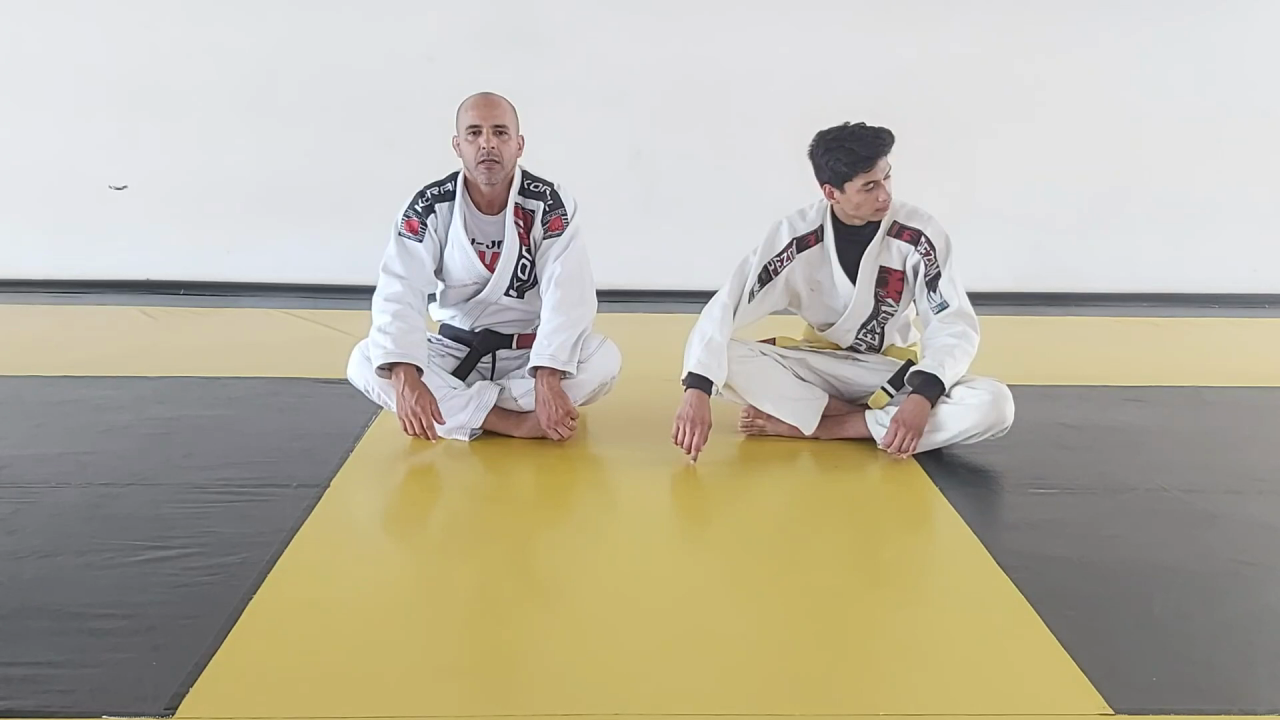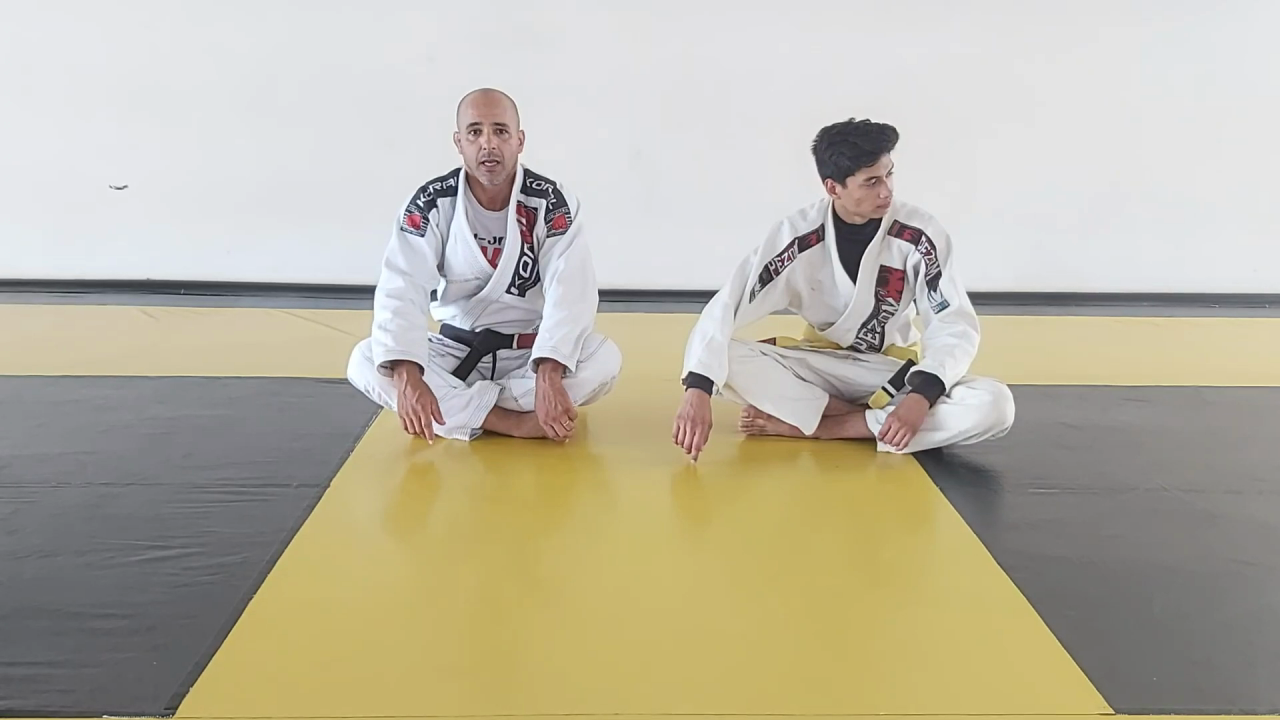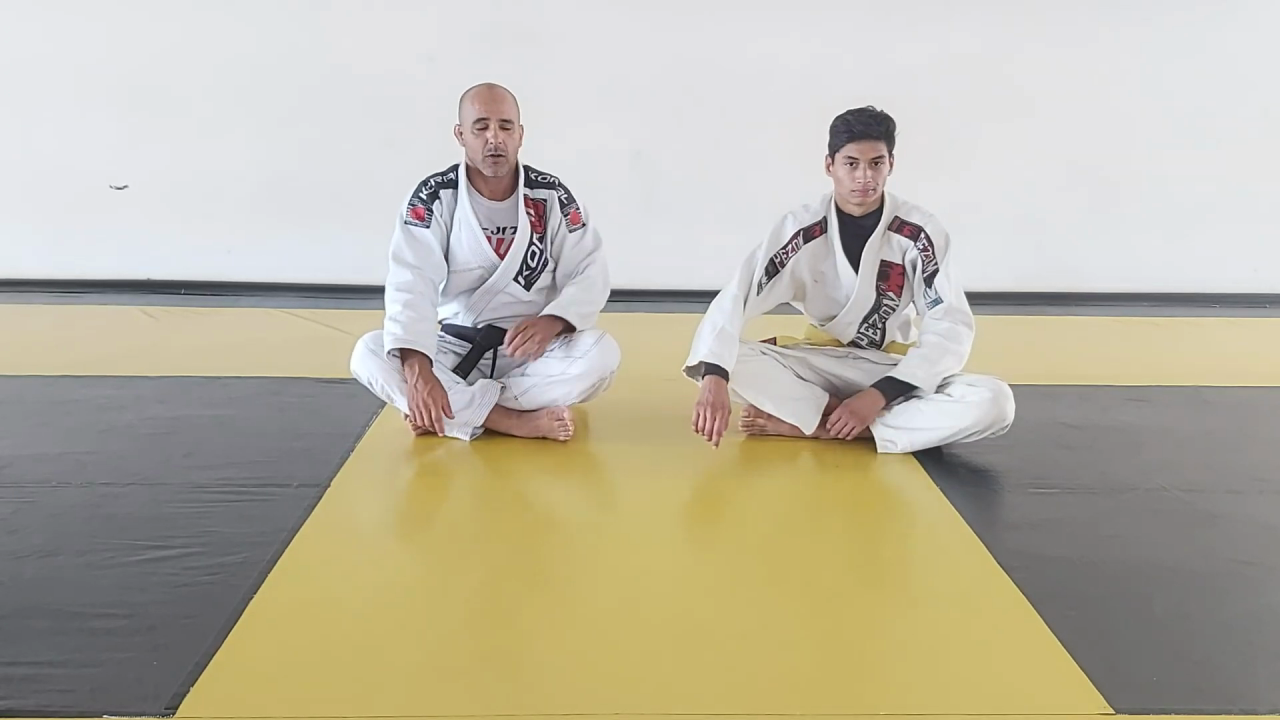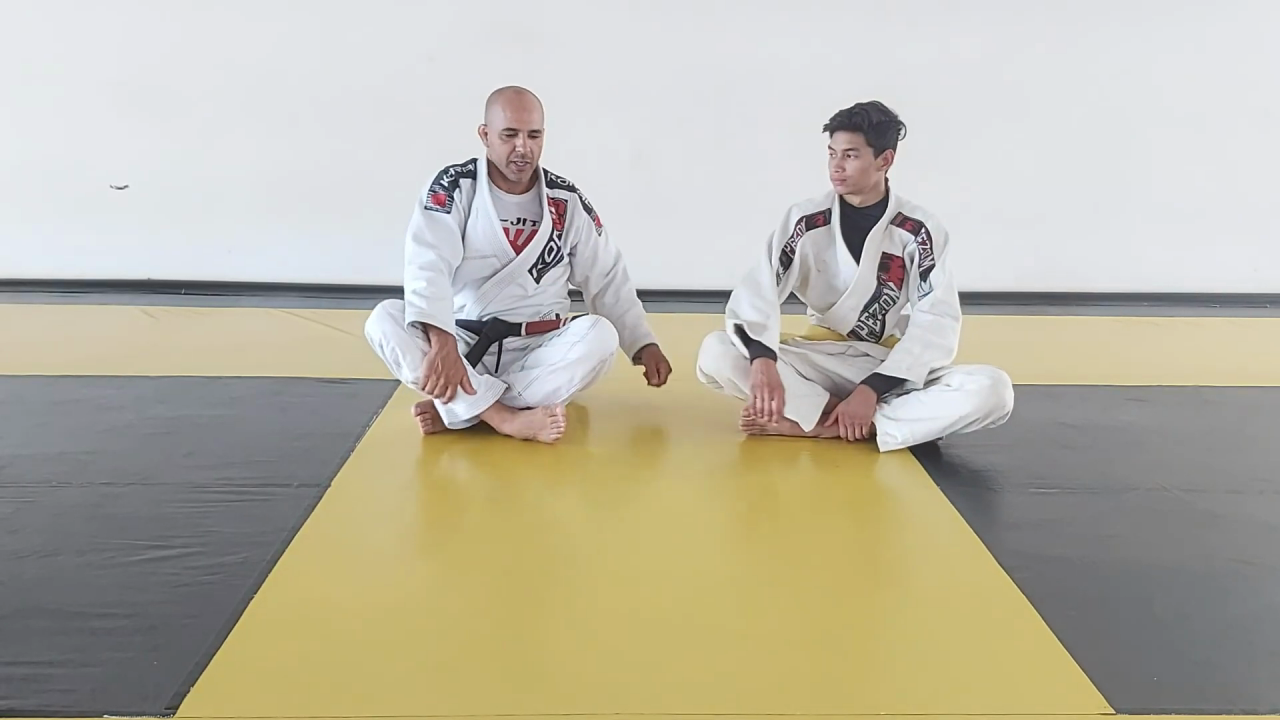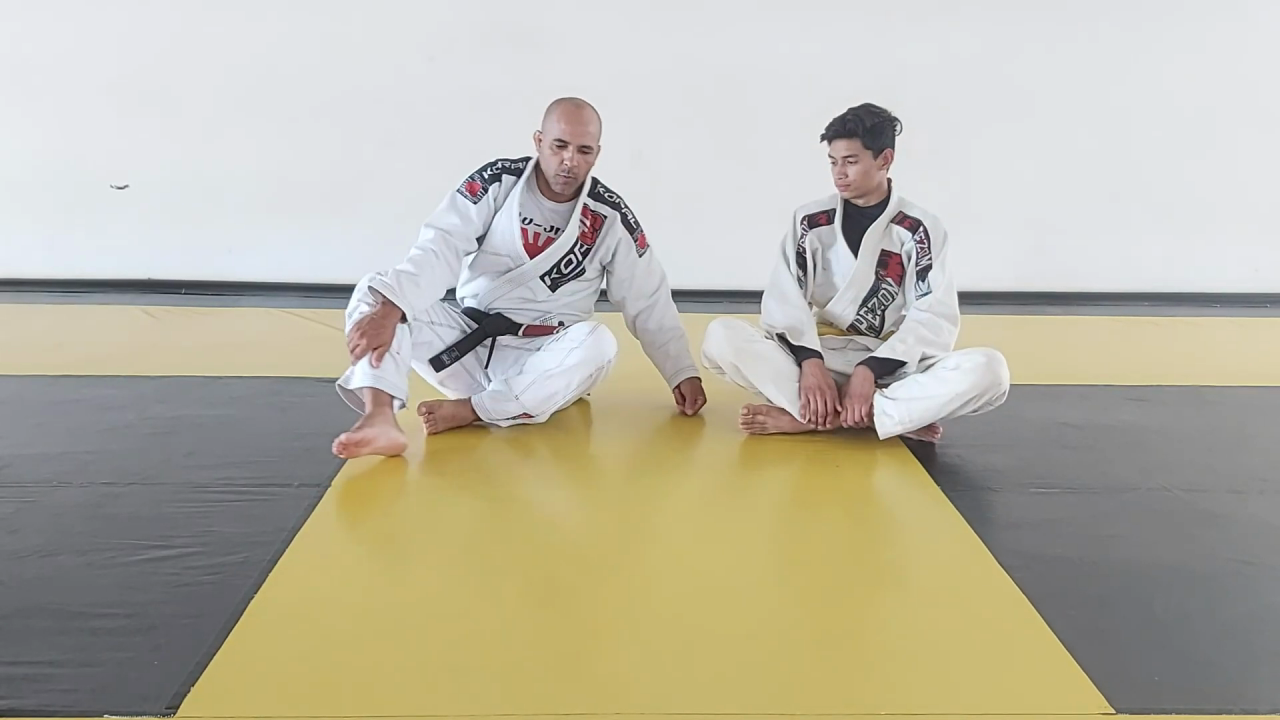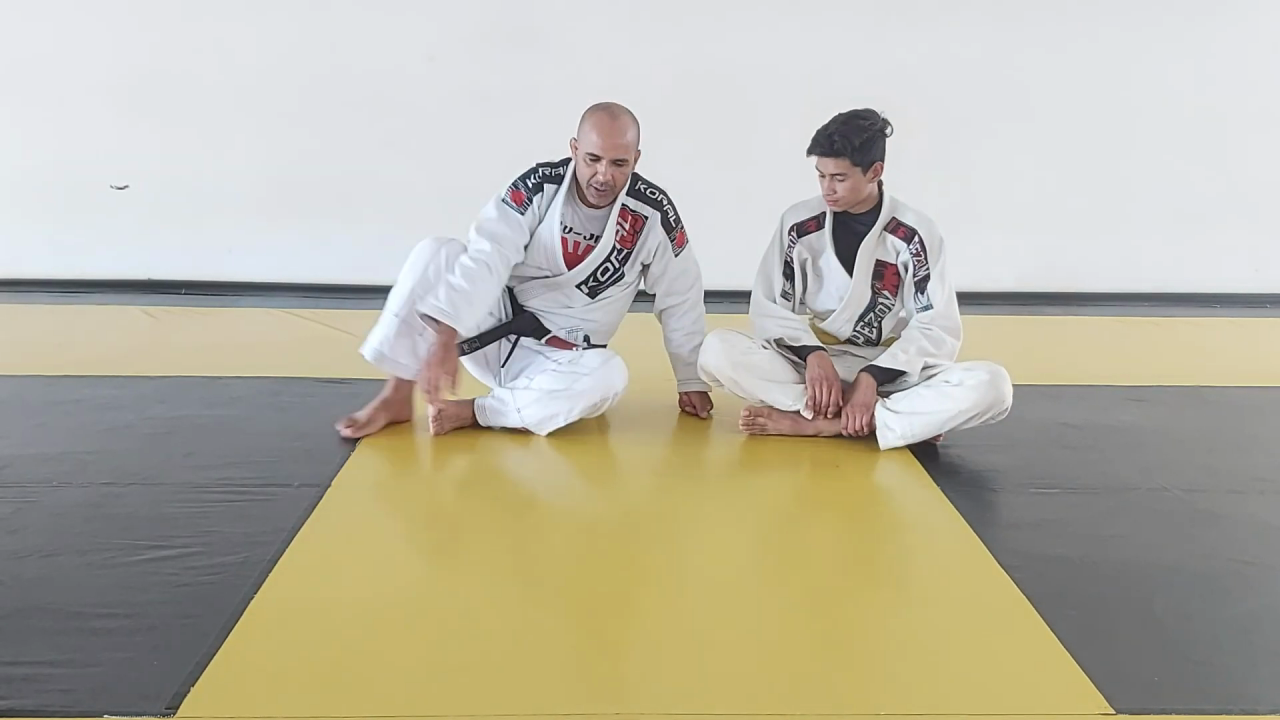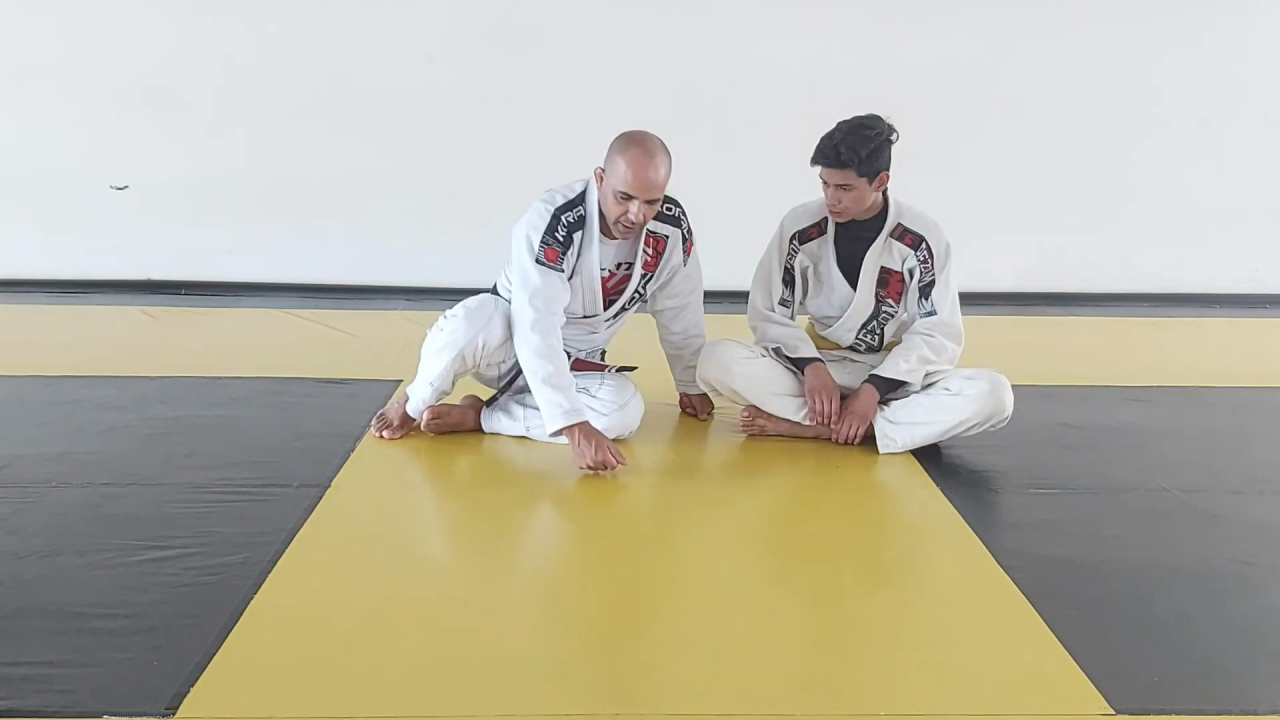
dt=0.5s
person 1, frame 1
left shoulder: (550, 204)
right shoulder: (429, 208)
left elbow: (567, 297)
right elbow: (399, 294)
left wrist: (548, 380)
right wrist: (406, 378)
left hip: (530, 352)
right hip: (456, 350)
left knee: (603, 359)
right knee: (365, 362)
left ankle: (458, 411)
right ankle: (516, 422)
person 1, frame 2
left shoulder: (553, 203)
right shoulder: (431, 204)
left elbow: (571, 295)
right elbow: (400, 292)
left wrist: (549, 377)
right wrist: (408, 378)
left hip: (532, 352)
right hip: (457, 350)
left knee: (604, 360)
right knee: (365, 362)
left ankle: (456, 411)
right ankle: (515, 421)
person 1, frame 3
left shoulder: (552, 197)
right shoulder: (433, 198)
left elbow: (590, 274)
right elbow: (411, 286)
left wrist: (552, 322)
right wrist: (418, 369)
left hip: (536, 349)
right hip: (458, 349)
left knee: (601, 355)
right knee: (370, 355)
left ankle: (459, 413)
right ankle: (514, 420)
person 1, frame 4
left shoulder: (568, 201)
right shoulder: (453, 188)
left elbow: (607, 278)
right elbow: (428, 270)
left wrist: (644, 343)
right wrist: (441, 342)
left hip: (540, 352)
right hip: (465, 348)
left knee: (601, 336)
right knee: (386, 320)
left ankle: (456, 410)
right ankle: (505, 417)
person 1, frame 5
left shoulder: (610, 216)
right shoulder: (496, 182)
left elbow: (649, 301)
right elbow: (437, 250)
left wrist: (683, 373)
right wrist: (390, 309)
left hip: (541, 359)
right hip: (467, 341)
left knee: (597, 345)
right knee: (373, 293)
left ankle: (471, 411)
right ankle: (381, 422)
person 1, frame 6
left shoulder: (655, 213)
right shoulder: (536, 185)
left elbow: (680, 300)
right elbow: (483, 261)
left wrist: (691, 381)
right wrist: (445, 337)
left hip: (563, 358)
right hip: (497, 329)
left knee: (608, 377)
right knee: (438, 253)
left ankle: (475, 412)
right ankle: (398, 394)
person 1, frame 7
left shoulder: (671, 226)
right shoulder: (551, 220)
left elbow: (680, 307)
right elbow: (535, 331)
left wrist: (690, 385)
right wrist: (575, 426)
left hip: (576, 364)
right hip: (509, 341)
left knee: (625, 410)
right knee: (475, 321)
left ankle: (480, 415)
right ankle: (414, 405)
person 2, frame 1
left shoulder: (918, 234)
right shoulder: (796, 236)
left elbow: (953, 325)
right elbow: (725, 309)
left wrist: (922, 398)
right wrist: (697, 392)
left hip: (892, 373)
right hip: (818, 368)
left knee: (993, 405)
right knee: (725, 359)
left ankle: (815, 427)
person 2, frame 2
left shoulder: (920, 234)
right shoulder: (797, 235)
left elbow: (954, 325)
right elbow: (726, 308)
left wrist: (921, 397)
right wrist: (698, 391)
left hip: (892, 373)
right hip: (819, 368)
left knee: (995, 404)
right knee: (727, 360)
left ankle: (815, 425)
person 2, frame 3
left shoulder: (920, 231)
right shoulder: (800, 228)
left elbow: (949, 325)
right elbow: (734, 300)
left wrist: (881, 394)
right wrist: (713, 377)
left hip: (893, 373)
right hip: (820, 365)
left knee: (994, 403)
right knee: (729, 364)
left ankle: (808, 423)
person 2, frame 4
left shoulder: (920, 229)
right shoulder: (804, 220)
left elbow: (935, 322)
right elbow: (758, 291)
left wrist: (871, 389)
right wrist: (763, 359)
left hip: (891, 368)
right hip: (821, 361)
left knee: (992, 391)
right knee: (717, 354)
left ankle: (818, 424)
person 2, frame 5
left shoulder: (921, 229)
right shoulder: (810, 220)
left elbow: (933, 320)
right elbow: (784, 300)
left wrist: (870, 370)
right wrist: (809, 362)
left hip: (892, 364)
right hip: (819, 354)
left knee: (988, 371)
right knee: (721, 337)
left ankle: (817, 416)
person 2, frame 6
left shoulder: (916, 232)
right shoulder: (798, 222)
left elbow: (936, 327)
right elbow: (770, 307)
left wrist: (872, 377)
right wrist: (812, 354)
left hip: (891, 367)
right hip: (816, 360)
left knee: (991, 386)
right knee: (717, 351)
left ankle: (818, 422)
person 2, frame 7
left shoulder: (922, 237)
right shoulder: (799, 226)
left elbow: (936, 334)
right elbow: (768, 313)
left wrist: (874, 388)
right wrist: (811, 366)
left hip: (893, 372)
right hip: (817, 363)
left knee: (993, 395)
right knee: (717, 363)
left ankle: (816, 425)
